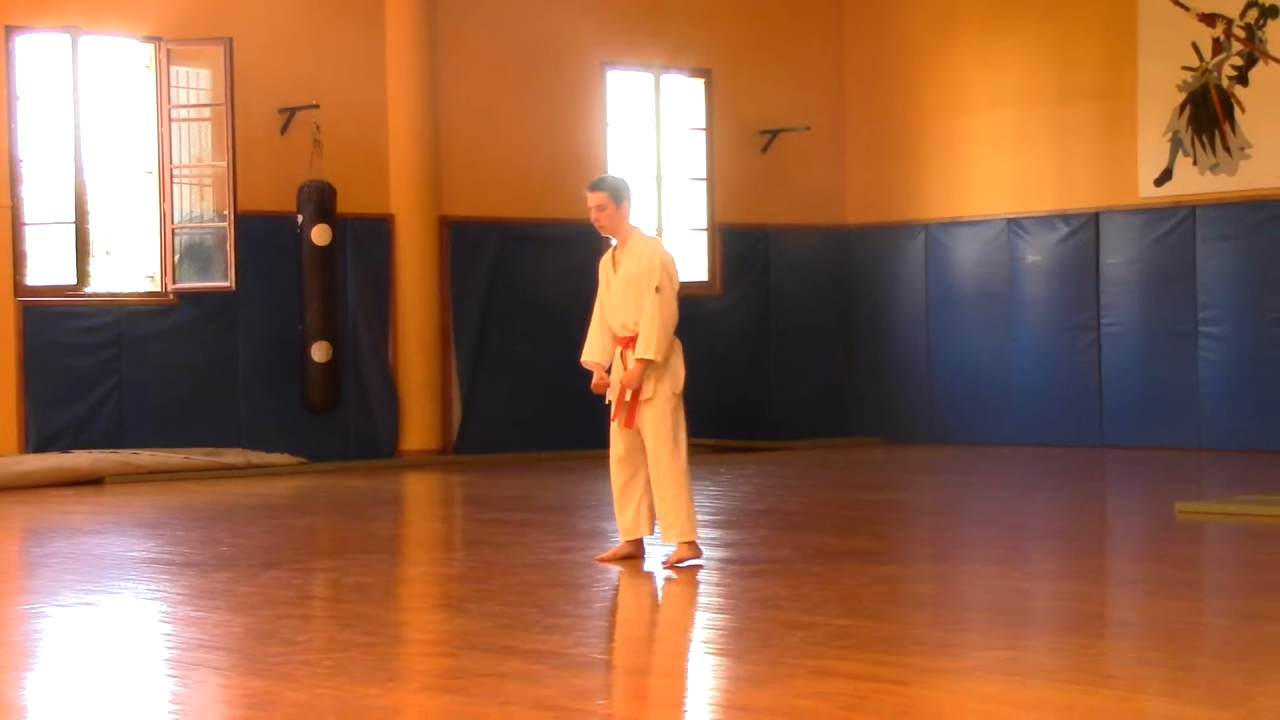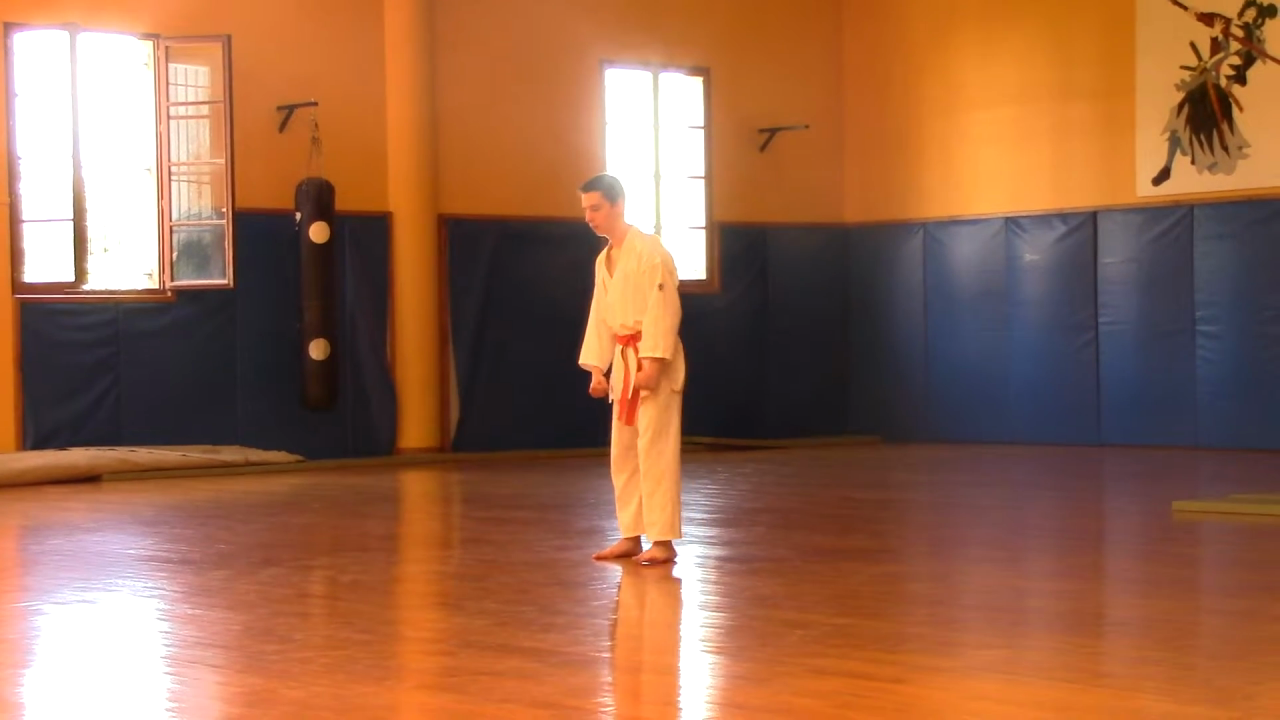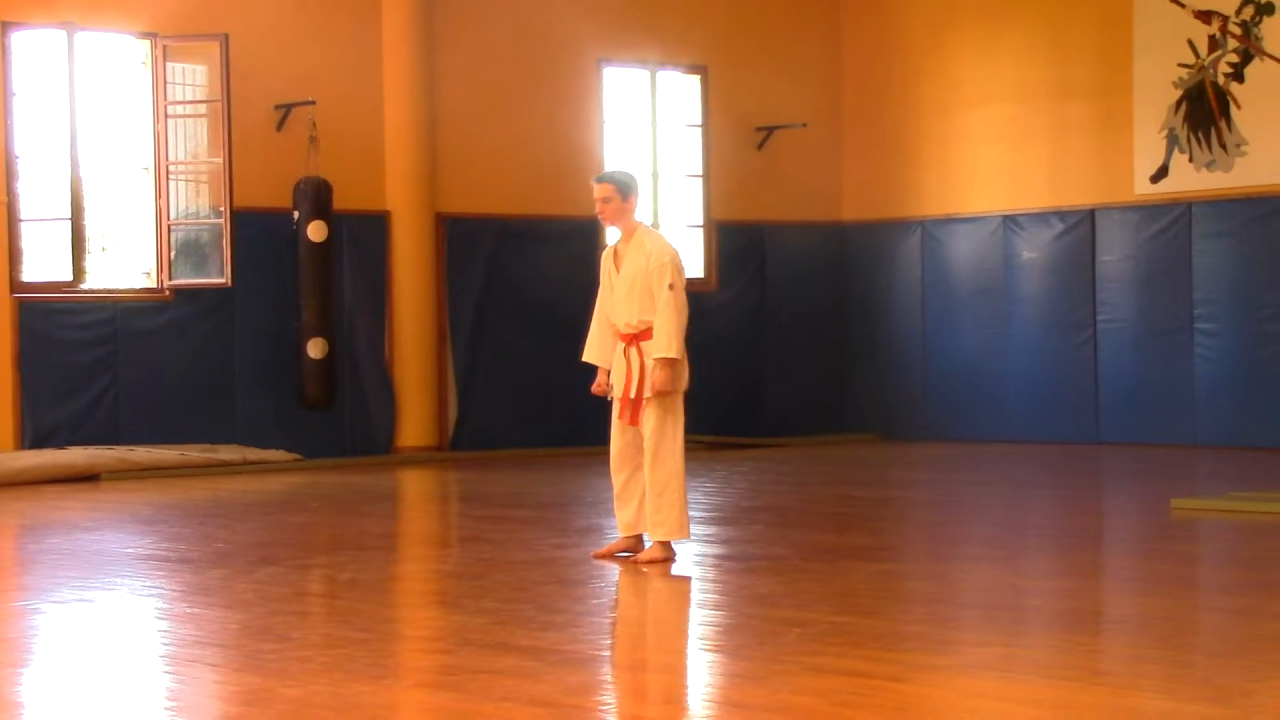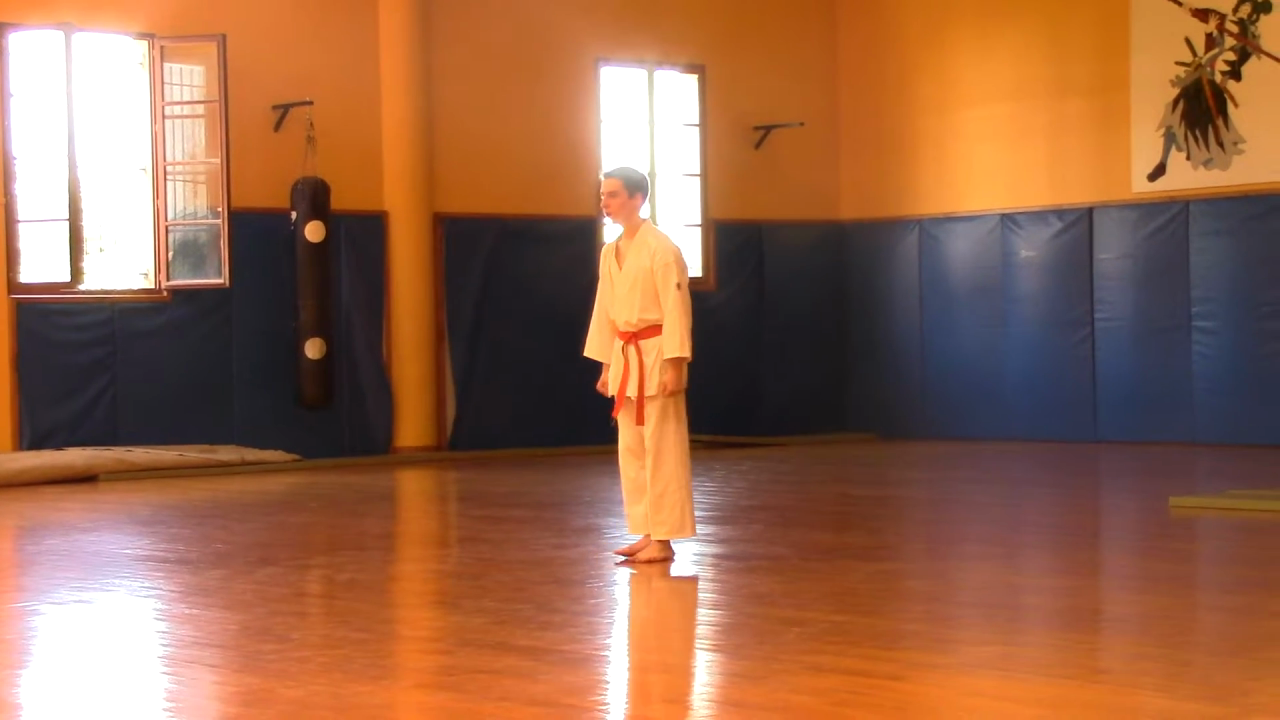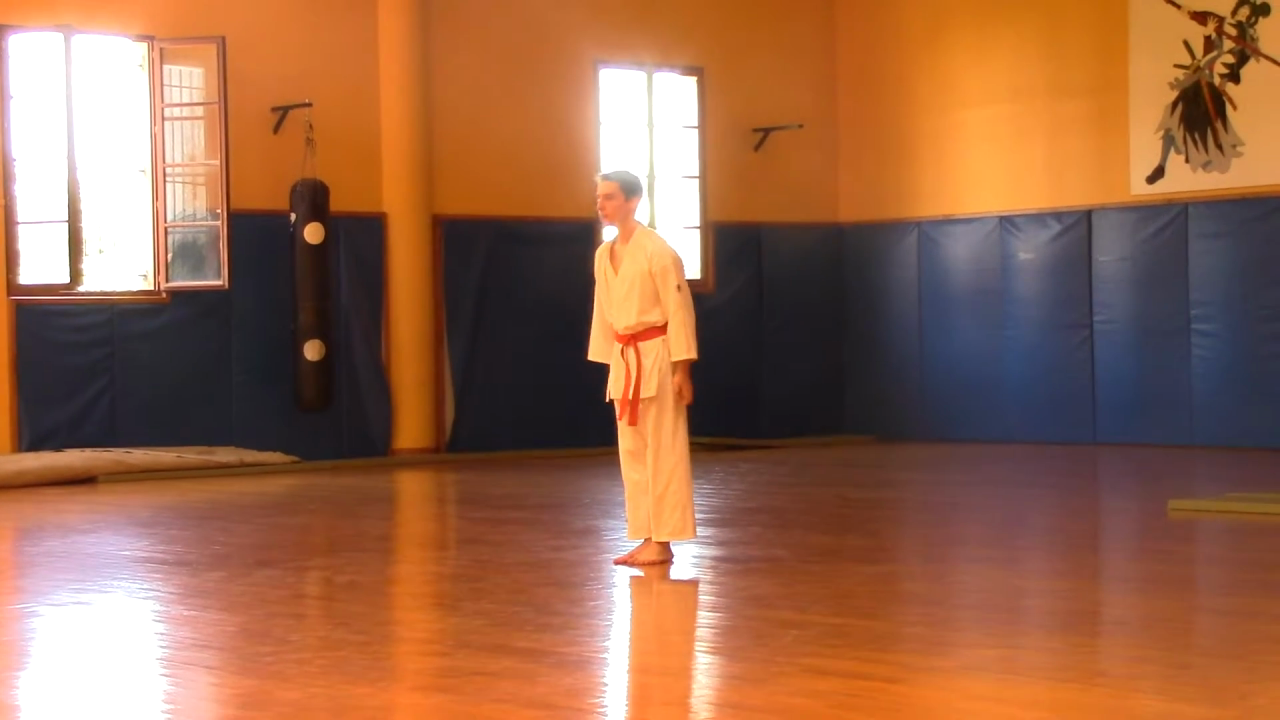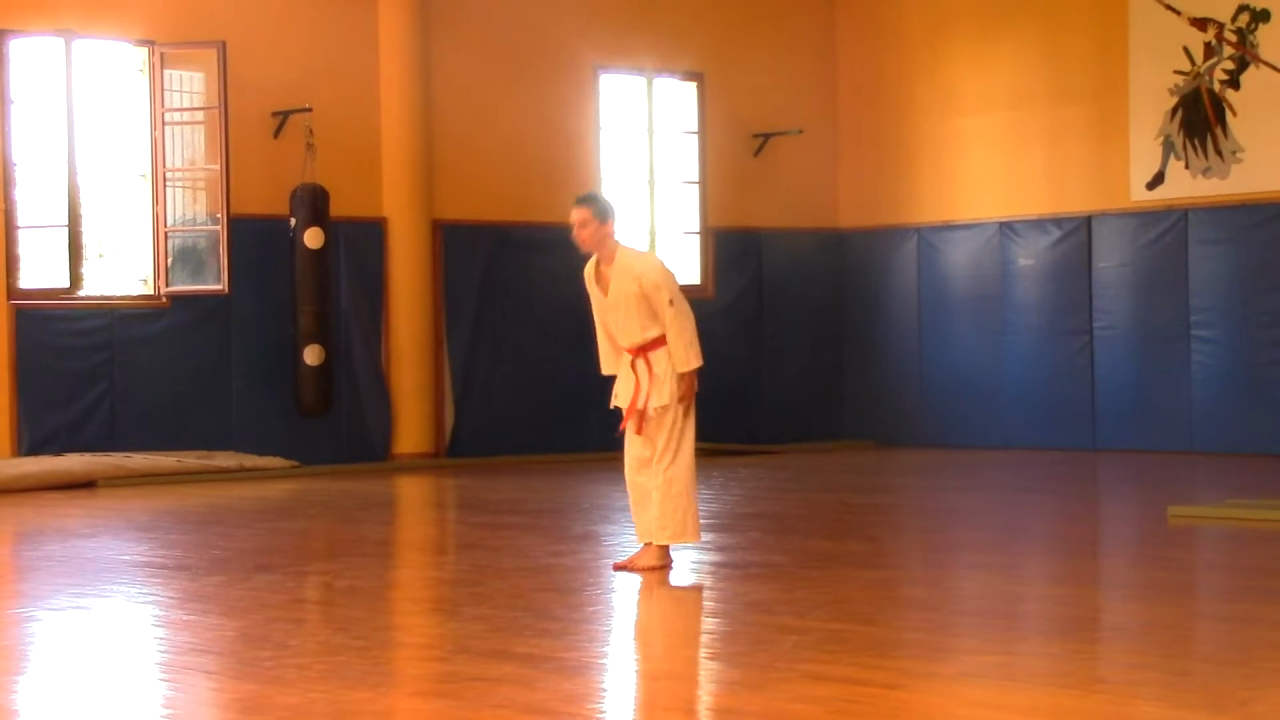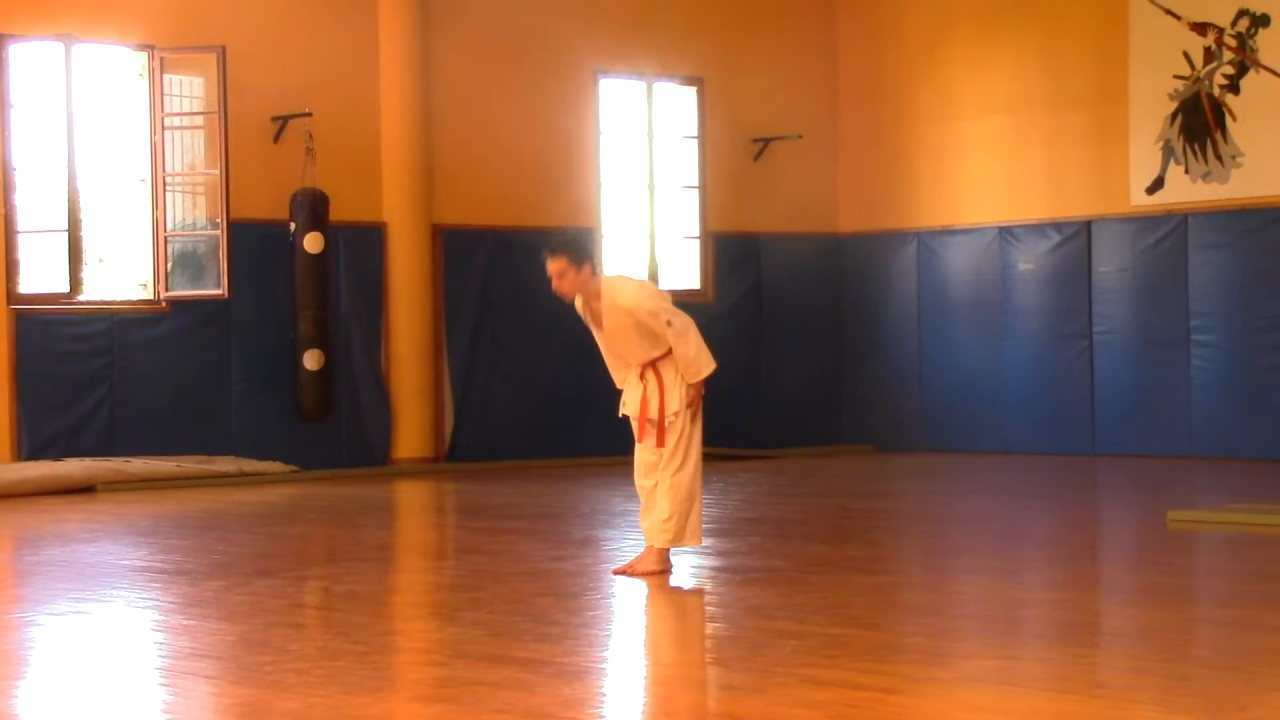
dt=0.2s
person 1, frame 1
left shoulder: (651, 252)
right shoulder: (607, 261)
left elbow: (660, 314)
right elbow: (603, 317)
left wrist: (641, 366)
right wrist: (599, 367)
left hip: (655, 364)
right hip: (623, 362)
left knee: (663, 453)
right knee: (624, 456)
left ankle: (685, 540)
right ankle: (633, 538)
person 1, frame 2
left shoulder: (650, 250)
right shoulder: (603, 260)
left elbow: (664, 311)
right elbow: (600, 318)
left wrist: (653, 364)
right wrist: (597, 370)
left hip: (655, 360)
right hip: (625, 361)
left knee: (654, 451)
right knee: (624, 454)
left ankle: (662, 540)
right ankle: (631, 536)
person 1, frame 3
left shoulder: (658, 250)
right shoulder: (610, 255)
left elbow: (672, 311)
left wrist: (664, 365)
right wrist: (602, 368)
left hip: (656, 359)
right hip: (626, 359)
left knee: (660, 453)
right knee: (623, 453)
left ankle: (663, 540)
right ankle: (631, 533)
person 1, frame 4
left shoulder: (661, 248)
right shoulder: (609, 252)
left elbow: (677, 309)
left wrist: (675, 364)
right wrist: (605, 365)
left hip: (656, 356)
right hip: (625, 357)
left knee: (662, 451)
right knee: (632, 452)
left ankle: (663, 539)
right ankle: (647, 532)
person 1, frame 5
left shoulder: (657, 251)
right shoulder: (603, 254)
left elbow: (679, 310)
left wrist: (682, 368)
right wrist: (611, 365)
left hip: (655, 358)
right hip: (624, 360)
left knee: (662, 453)
right knee: (632, 455)
left ankle: (662, 542)
right ankle: (647, 538)
person 1, frame 6
left shoulder: (644, 267)
right shoulder: (591, 272)
left elbow: (678, 320)
left wrist: (686, 375)
right wrist: (620, 374)
left hip: (663, 369)
right hip: (632, 370)
left knee: (667, 459)
right knee: (638, 462)
left ankle: (662, 547)
right ankle: (650, 543)
person 1, frame 7
left shoulder: (633, 296)
right shoulder: (582, 304)
left elbow: (682, 332)
left wrist: (695, 383)
right wrist: (630, 386)
left hip: (672, 378)
right hip: (642, 381)
left knee: (673, 466)
right knee: (647, 469)
left ankle: (661, 551)
right ankle: (653, 547)
person 2, frame 1
left shoulder: (1255, 39)
right shoulder: (1228, 25)
left hip: (1222, 88)
right hip: (1207, 81)
right knee: (1184, 119)
right ankle: (1170, 168)
person 2, frame 2
left shoulder: (1253, 38)
right shoulder: (1226, 24)
left hip: (1220, 88)
right hip: (1205, 81)
right knee: (1182, 119)
right ankle: (1167, 167)
person 2, frame 3
left shoulder: (1251, 36)
right shoulder: (1224, 22)
left hip: (1218, 85)
right hip: (1202, 79)
right knee: (1180, 117)
right ankle: (1165, 165)
person 2, frame 4
left shoulder: (1248, 34)
right shoulder: (1221, 20)
left hip: (1215, 84)
right hip: (1199, 77)
right knee: (1177, 115)
right ankle: (1163, 163)
person 2, frame 5
left shoulder: (1246, 37)
right shoulder: (1220, 23)
left hip: (1213, 86)
right hip: (1198, 81)
right knee: (1176, 117)
right ankle: (1161, 166)
person 2, frame 6
left shoulder: (1246, 44)
right shoulder: (1219, 29)
left hip: (1213, 92)
right hip: (1198, 86)
left knee: (1210, 127)
right knee: (1175, 123)
right ankle: (1162, 171)
person 2, frame 7
left shoulder: (1246, 48)
right shoulder: (1219, 33)
left hip: (1213, 97)
right hip: (1197, 91)
left knee: (1209, 134)
right knee: (1175, 128)
right ankle: (1161, 176)
